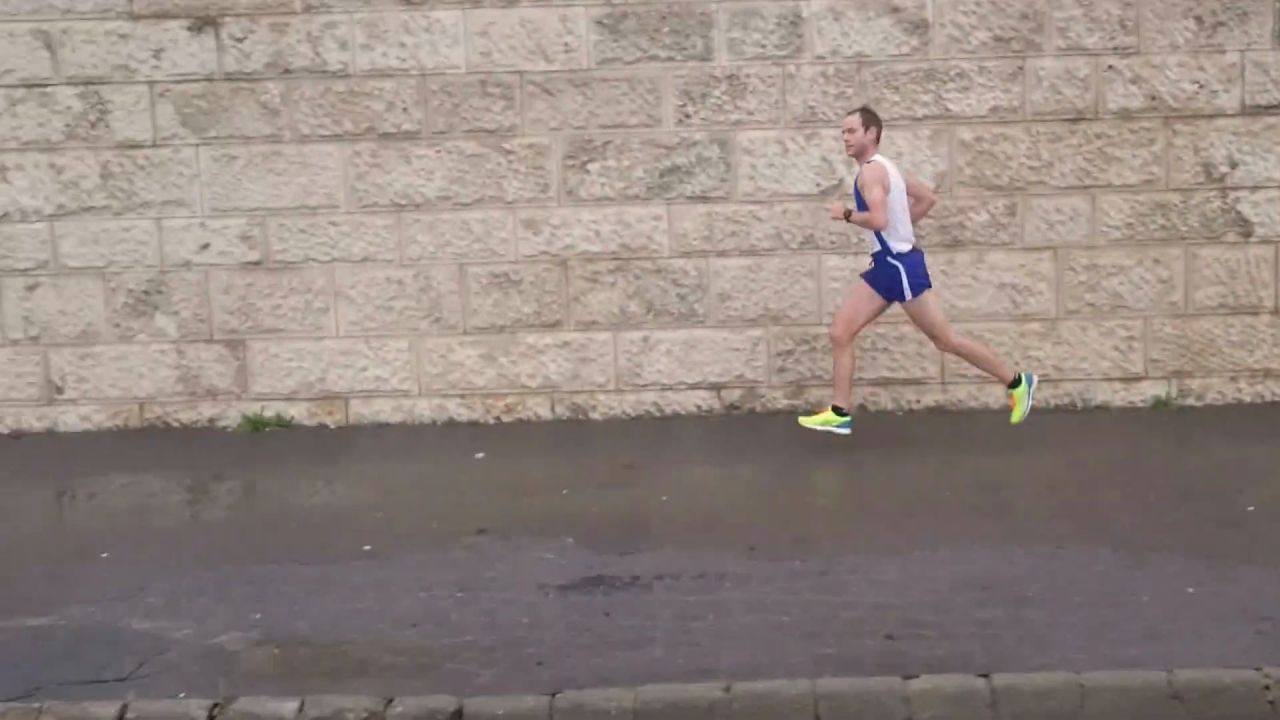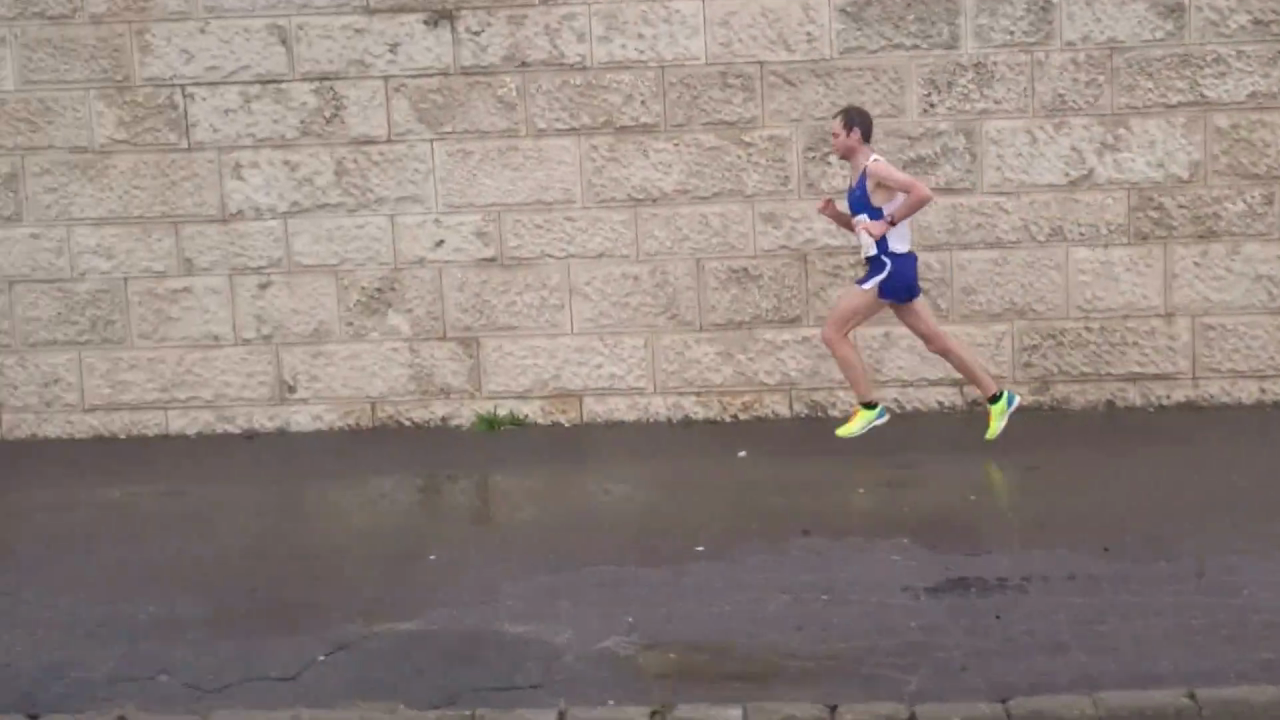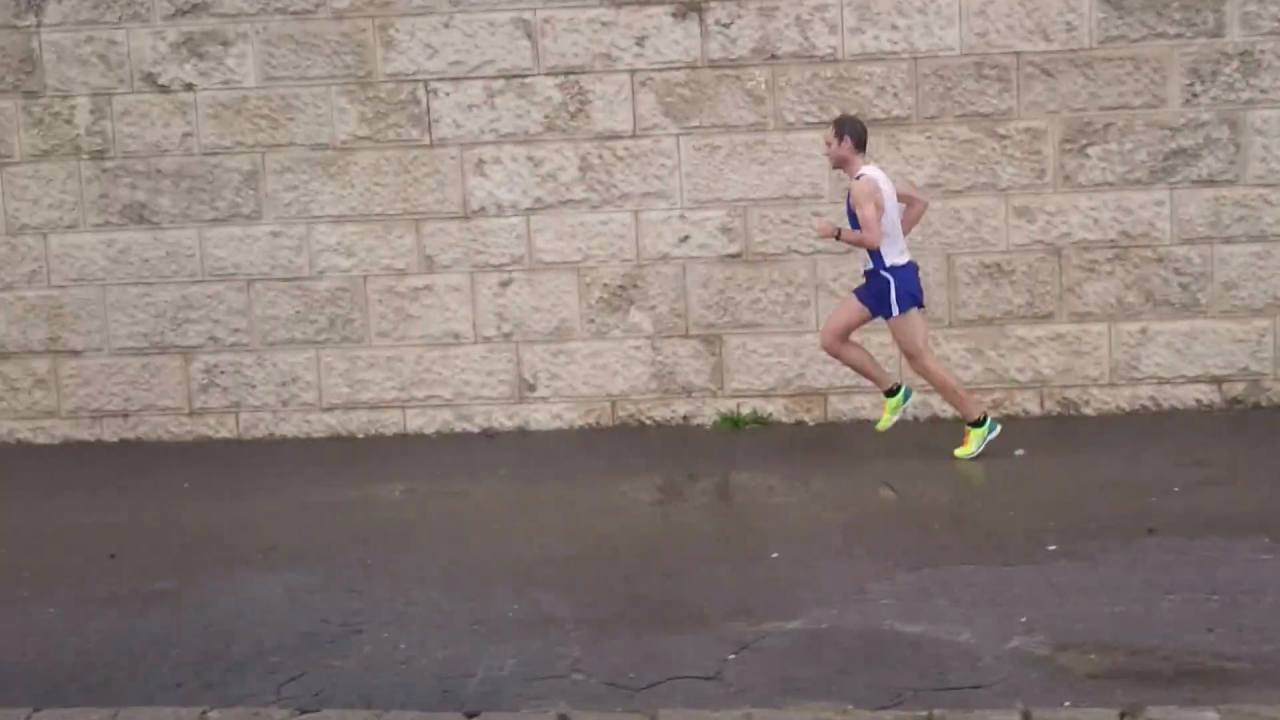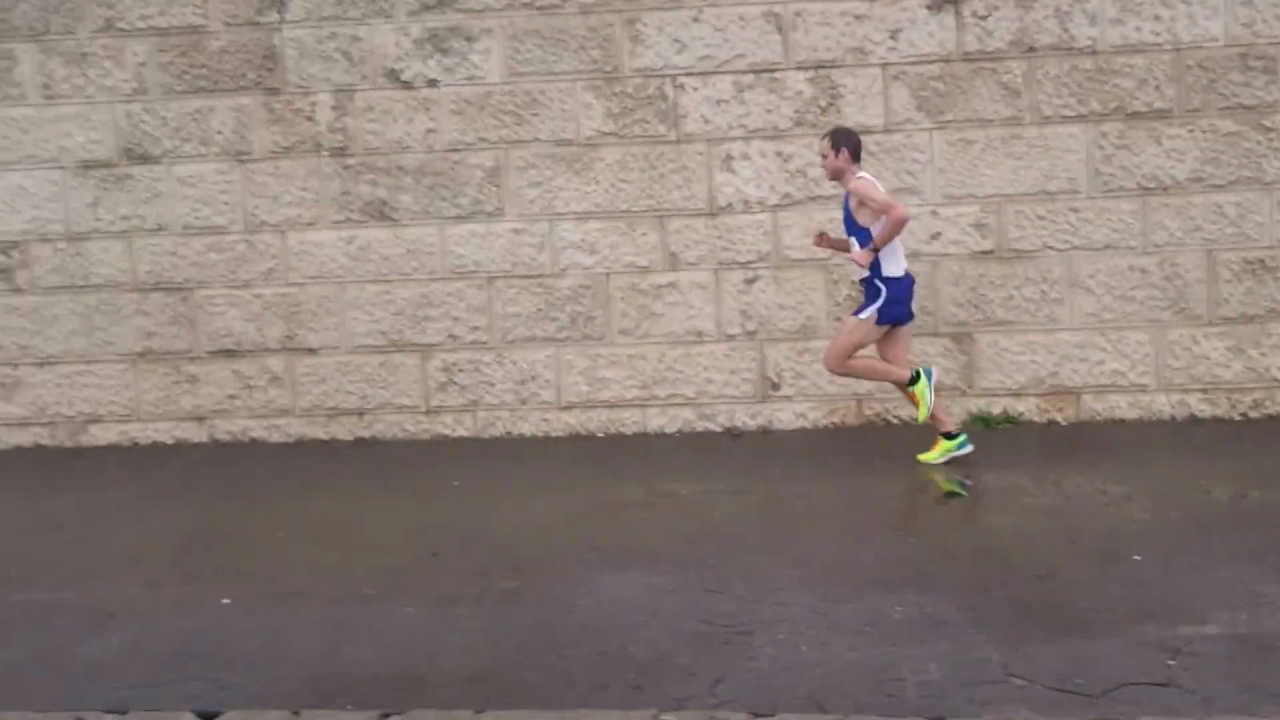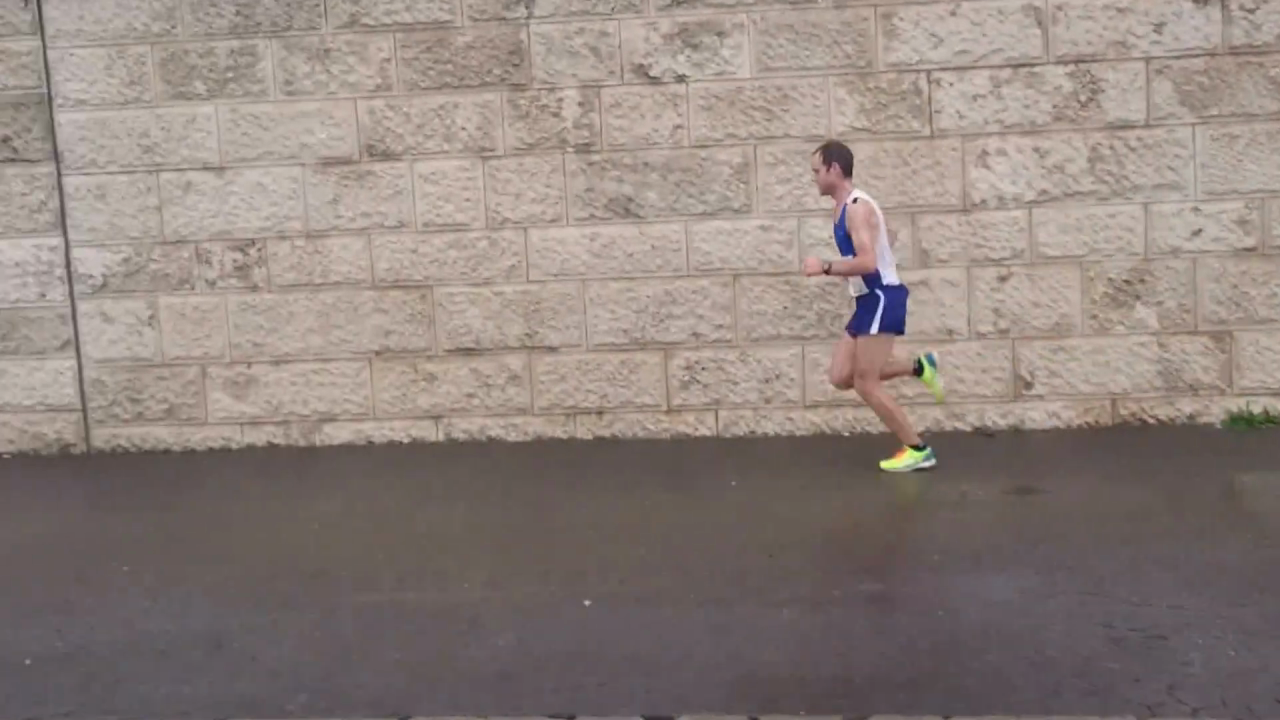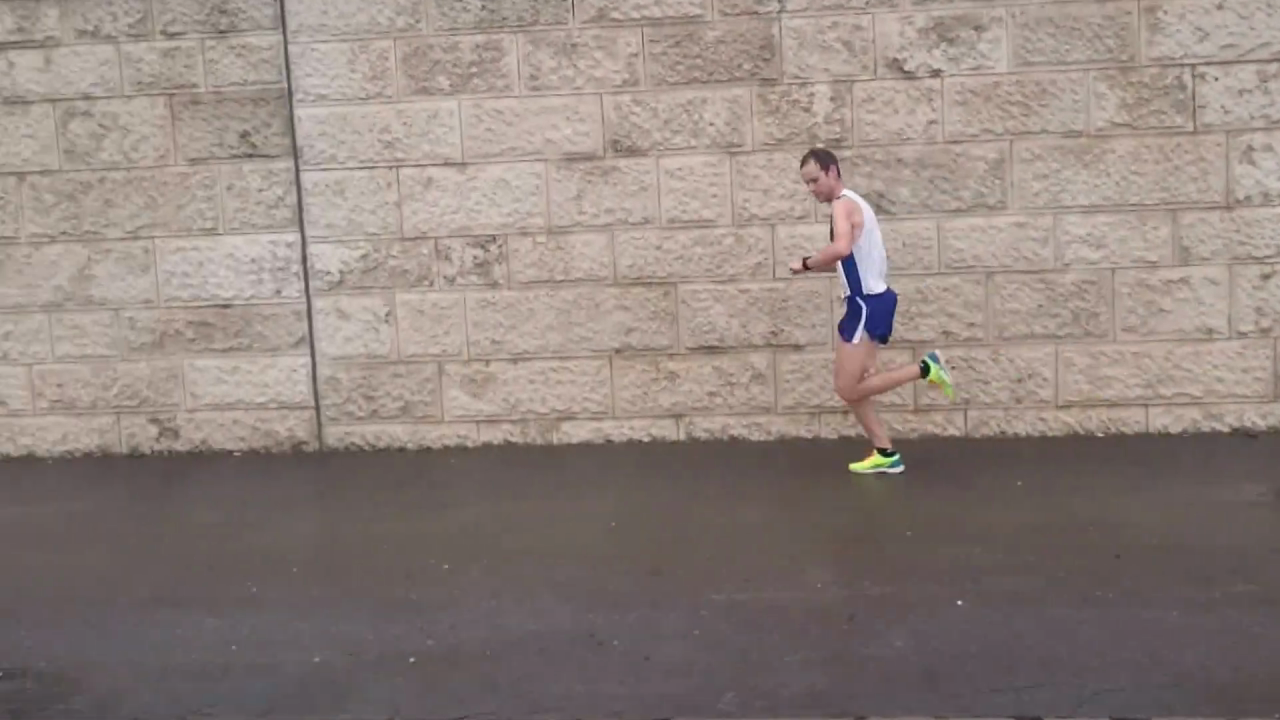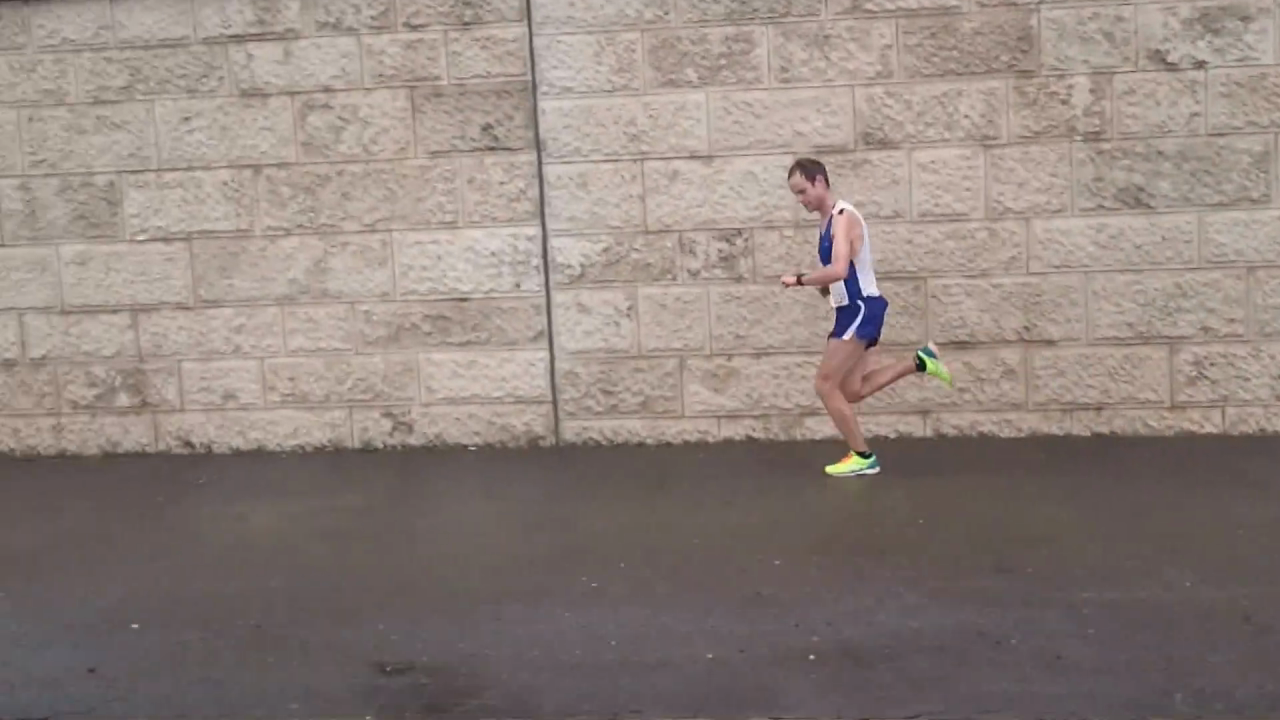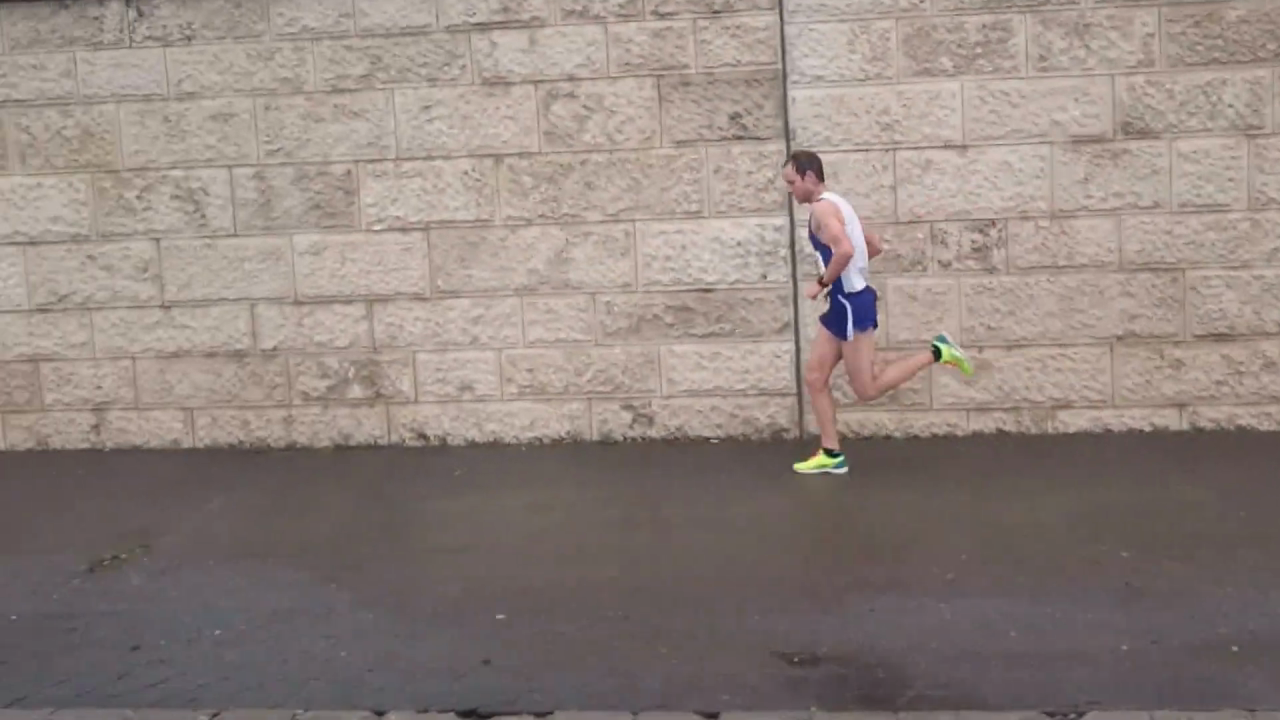
dt=0.3s
person 1, frame 1
left shoulder: (872, 169)
right shoulder: (880, 170)
left elbow: (879, 220)
right elbow: (928, 199)
left wrist: (845, 214)
left hip: (899, 268)
right hip: (884, 266)
left knee: (946, 341)
right knee: (839, 332)
left ankle: (1016, 382)
right ankle: (840, 414)
person 1, frame 2
left shoulder: (876, 169)
right shoulder: (861, 173)
left elbow: (923, 192)
left wrist: (884, 224)
right wrist: (837, 216)
left hip: (891, 268)
right hip: (888, 268)
left knee: (831, 331)
right knee: (936, 340)
left ankle: (870, 406)
right ankle: (998, 398)
person 1, frame 3
left shoulder: (863, 184)
right shoulder: (870, 177)
left elbow: (871, 239)
right elbow: (919, 200)
left wrist: (835, 232)
left hip: (892, 279)
right hip: (881, 279)
left knee: (921, 362)
right knee: (830, 339)
left ankle: (978, 423)
right ankle: (893, 390)
person 1, frame 4
left shoulder: (860, 185)
right shoulder: (856, 191)
left elbow: (901, 213)
left wrist: (871, 250)
right wrist: (827, 242)
left hip: (887, 290)
right hip: (883, 288)
left knee: (836, 362)
right knee: (899, 373)
left ankle: (916, 378)
right ankle: (952, 437)
person 1, frame 5
left shoulder: (858, 207)
right shoulder: (848, 206)
left elbow: (868, 263)
right elbow: (875, 250)
left wrist: (825, 268)
right wrist: (833, 267)
left hip: (882, 301)
right hip: (871, 302)
left knee: (865, 384)
right knee: (840, 378)
left ankle: (917, 449)
right ankle: (919, 367)
person 1, frame 6
left shoulder: (845, 205)
right shoulder: (854, 206)
left elbow: (840, 249)
left wrist: (804, 263)
right wrist: (813, 263)
left hip: (867, 306)
right hip: (868, 302)
left knee: (849, 390)
right knee: (853, 388)
left ankle: (925, 369)
right ankle: (886, 453)
person 1, frame 7
left shoulder: (844, 217)
right shoulder: (830, 219)
left elbow: (838, 271)
left wrist: (797, 280)
right wrist: (828, 286)
left hip: (862, 310)
right hip: (852, 311)
left knee: (825, 385)
right knee: (851, 391)
left ankle: (862, 456)
right ankle: (919, 362)
person 1, frame 8
left shoulder: (822, 209)
right shoulder: (837, 206)
left elbow: (845, 251)
right elbow: (876, 248)
left wrist: (822, 282)
left hip: (852, 304)
right hip: (843, 303)
left knee: (868, 388)
right knee: (814, 380)
left ankle: (936, 351)
right ankle: (831, 453)
